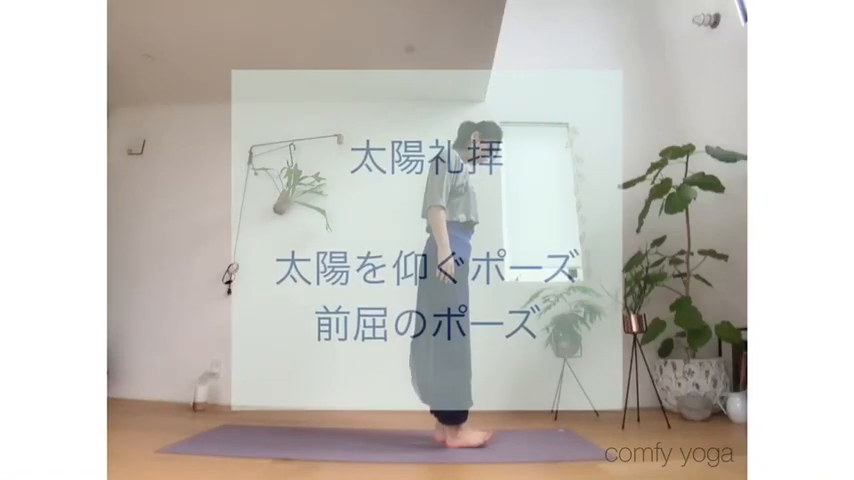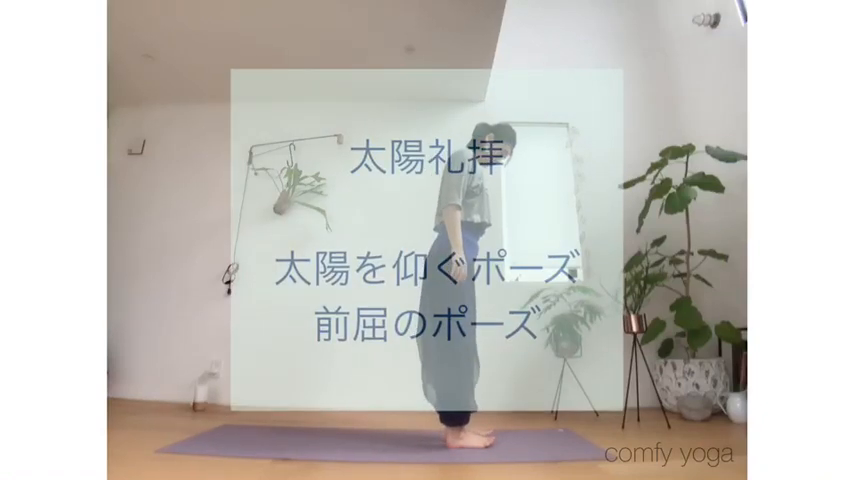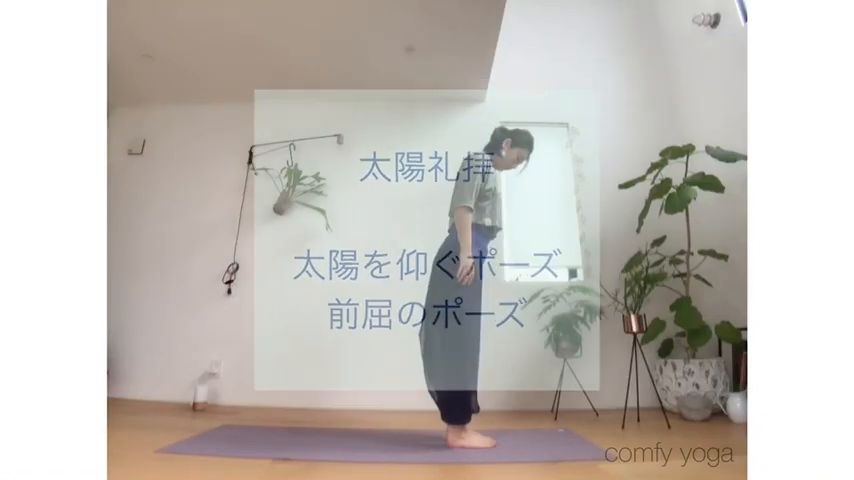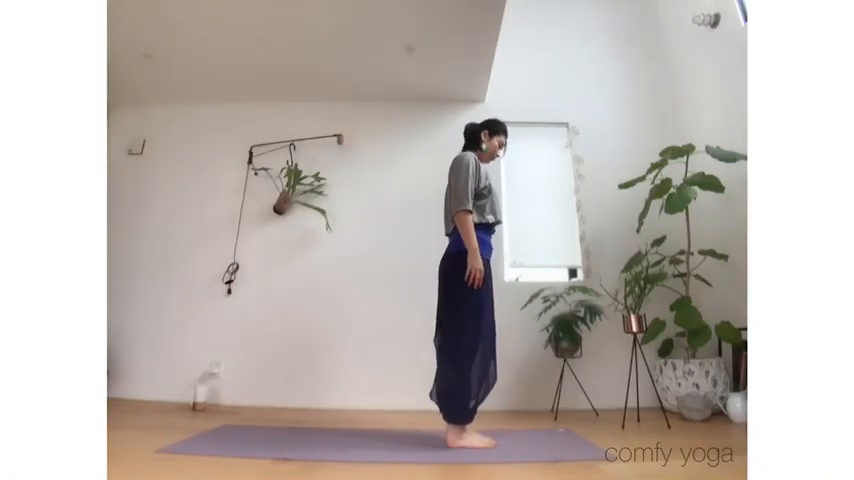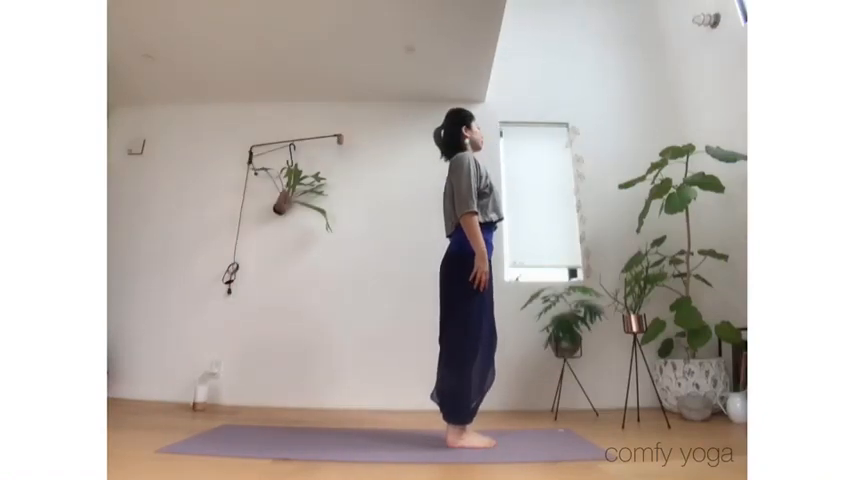
dt=1s
person 1, frame 1
left shoulder: (461, 168)
right shoulder: (448, 159)
right elbow: (435, 206)
left wrist: (451, 254)
right wrist: (444, 251)
left hip: (456, 254)
right hip: (447, 253)
left knee: (448, 339)
right knee: (451, 338)
left ankle: (446, 422)
right ankle: (454, 427)
person 1, frame 2
left shoulder: (474, 169)
right shoulder: (462, 159)
right elbow: (451, 207)
left wrist: (462, 254)
right wrist: (458, 252)
left hip: (460, 255)
right hip: (453, 255)
left knee: (459, 340)
right knee: (453, 339)
left ankle: (457, 423)
right ankle: (456, 430)
person 1, frame 3
left shoulder: (489, 172)
right shoulder: (477, 162)
right elbow: (462, 207)
left wrist: (471, 256)
right wrist: (466, 253)
left hip: (470, 258)
right hip: (461, 257)
left knee: (463, 341)
right knee: (458, 340)
left ankle: (459, 425)
right ankle: (457, 429)
person 1, frame 4
left shoulder: (477, 167)
right shoulder: (466, 160)
right elbow: (462, 210)
right wrist: (473, 254)
left hip: (473, 258)
right hip: (467, 258)
left knee: (473, 341)
right knee: (465, 341)
left ankle: (460, 425)
right ankle: (457, 430)
person 1, frame 5
left shoulder: (466, 163)
right shoulder: (465, 160)
right elbow: (467, 211)
right wrist: (481, 254)
left hip: (469, 258)
right hip: (468, 258)
left knee: (472, 341)
right knee: (466, 341)
left ankle: (460, 425)
right ankle: (457, 429)
